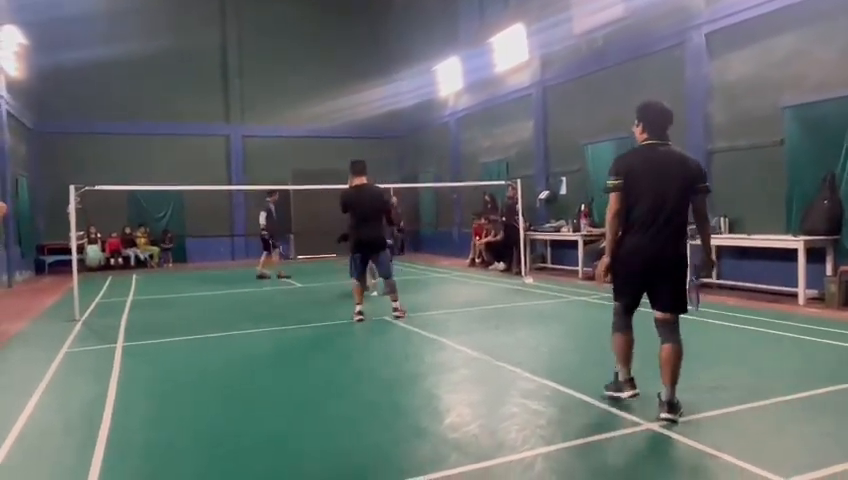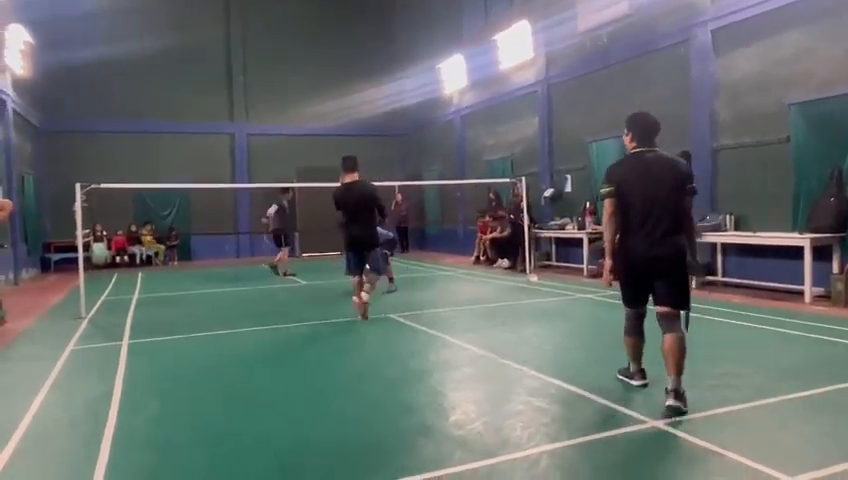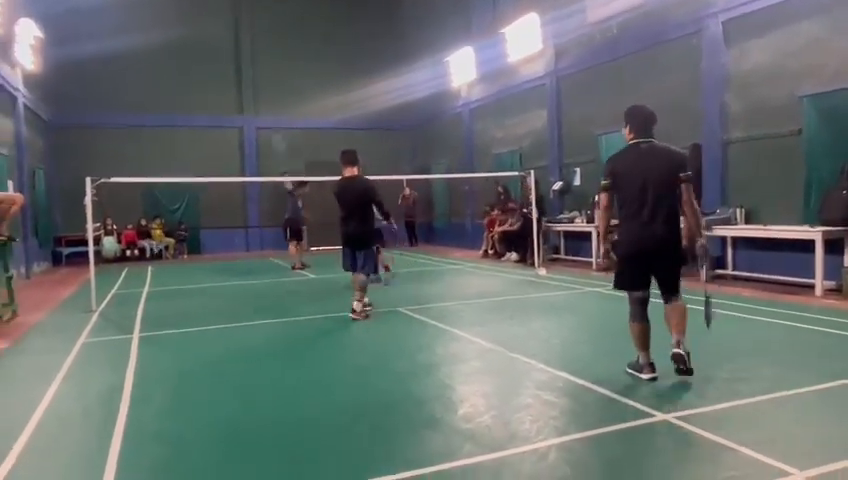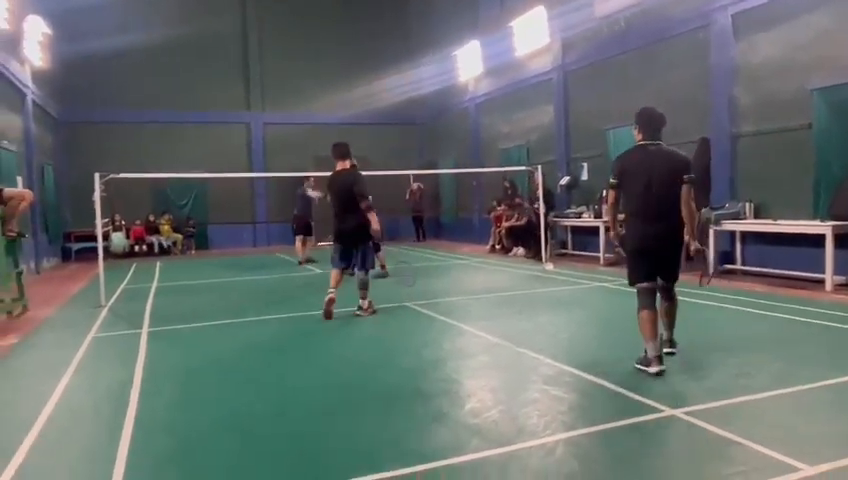
dt=0.3s
person 1, frame 1
left shoulder: (625, 162)
right shoulder: (691, 165)
left elbow: (614, 213)
right elbow: (700, 214)
left wrist: (608, 254)
right wrist: (706, 250)
left hip: (632, 254)
right hip: (671, 256)
left knee: (622, 314)
right knee: (668, 325)
left ankle: (624, 380)
right ankle: (668, 401)
person 1, frame 2
left shoulder: (617, 171)
right shoulder: (679, 168)
left elbow: (611, 216)
right elbow: (687, 215)
left wrist: (609, 256)
right wrist: (690, 251)
left hip: (633, 255)
right hip: (671, 254)
left knee: (634, 315)
right knee: (670, 320)
left ankle: (635, 371)
right ankle: (674, 390)
person 1, frame 3
left shoulder: (615, 163)
right shoulder: (675, 157)
left elbow: (605, 206)
right elbow: (687, 201)
left wrist: (604, 240)
right wrist: (697, 235)
left hip: (631, 242)
right hip: (666, 240)
left knee: (638, 302)
right knee: (672, 294)
left ankle: (645, 363)
right ankle: (679, 347)
person 1, frame 4
left shoulder: (623, 161)
right shoulder: (680, 160)
left elbow: (612, 202)
right elbow: (686, 203)
left wrist: (613, 229)
right wrist: (692, 238)
left hip: (638, 237)
right hip: (670, 237)
left knee: (645, 294)
right knee: (667, 289)
left ankle: (653, 356)
right ankle: (667, 339)
person 2, frame 1
left shoulder: (346, 194)
right shoulder: (378, 192)
right elbow: (388, 215)
left hip: (357, 242)
right hip: (377, 240)
left knee: (358, 278)
right knee: (387, 275)
left ankle: (358, 310)
right ankle: (396, 307)
person 2, frame 2
left shoulder: (338, 192)
right shoulder: (369, 188)
right elbow: (381, 210)
right wrist: (383, 218)
left hip: (351, 238)
right hip: (369, 237)
left knee: (357, 274)
right knee: (376, 270)
left ankle: (361, 300)
right ankle: (364, 296)
person 2, frame 3
left shoulder: (338, 186)
right shoulder: (366, 183)
right elbow: (380, 207)
right wrist: (390, 221)
left hip: (347, 234)
right hip: (364, 233)
left knee: (354, 269)
right knee: (364, 271)
left ankle: (363, 300)
right ankle: (357, 308)
person 2, frame 4
left shoulder: (332, 180)
right shoulder: (355, 176)
right elbow: (363, 200)
right wrist: (374, 221)
left hip: (340, 229)
right hip: (358, 229)
left knee: (338, 265)
right knee: (362, 267)
left ankle: (331, 293)
right ankle: (363, 304)
